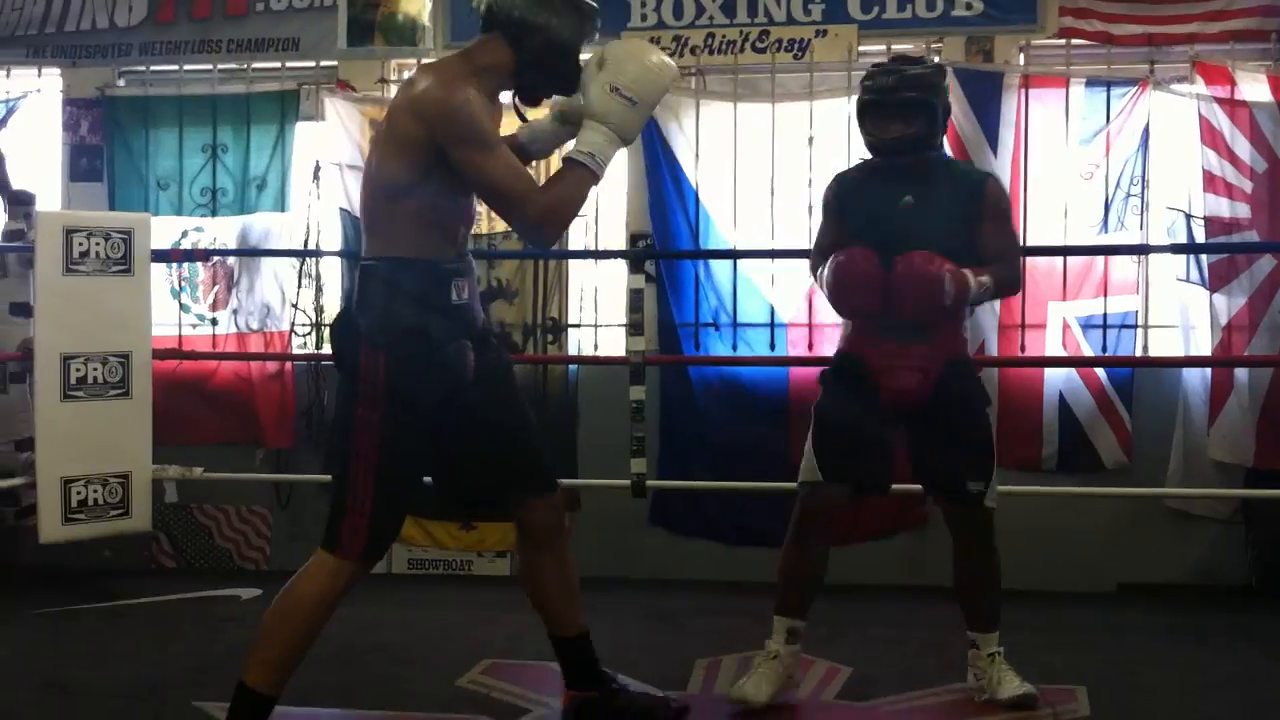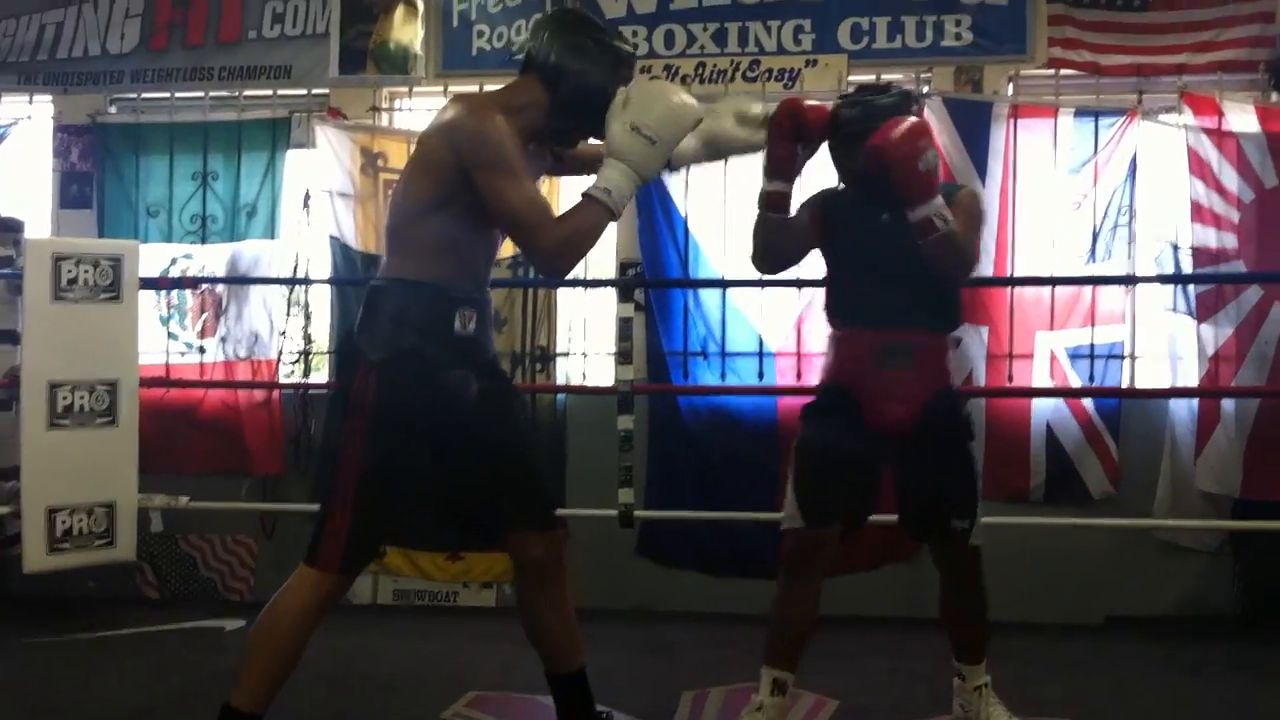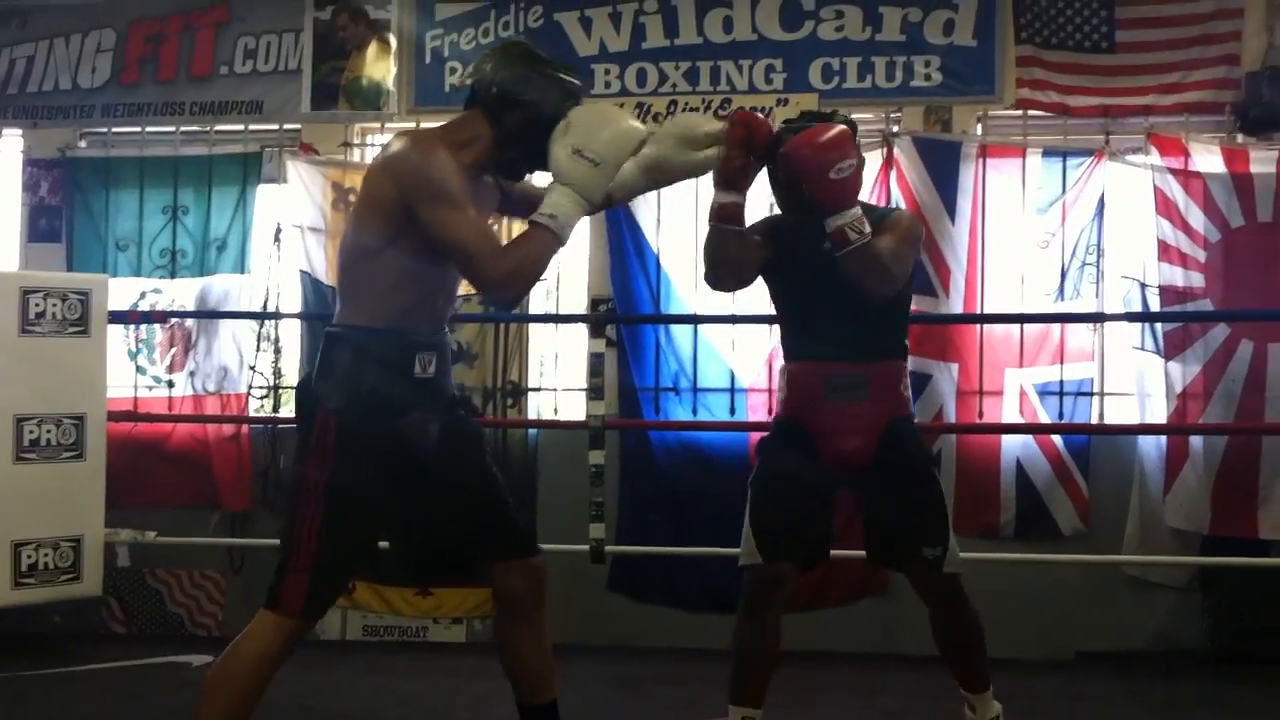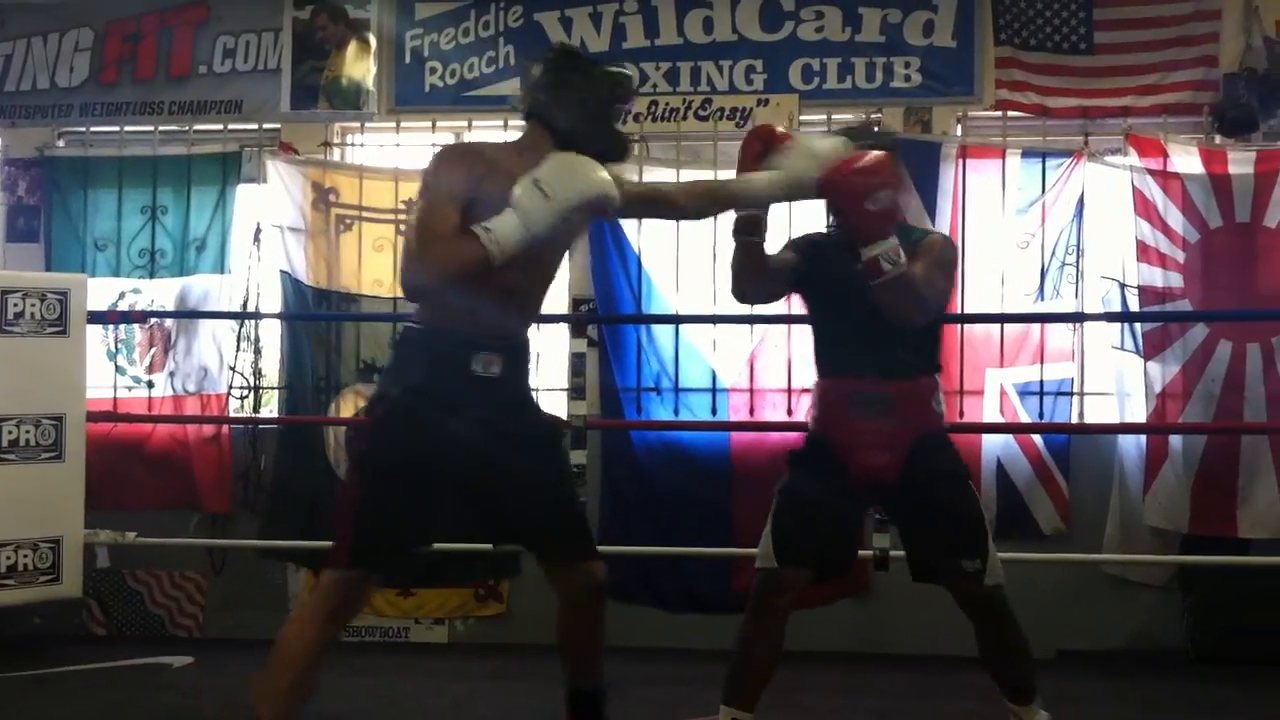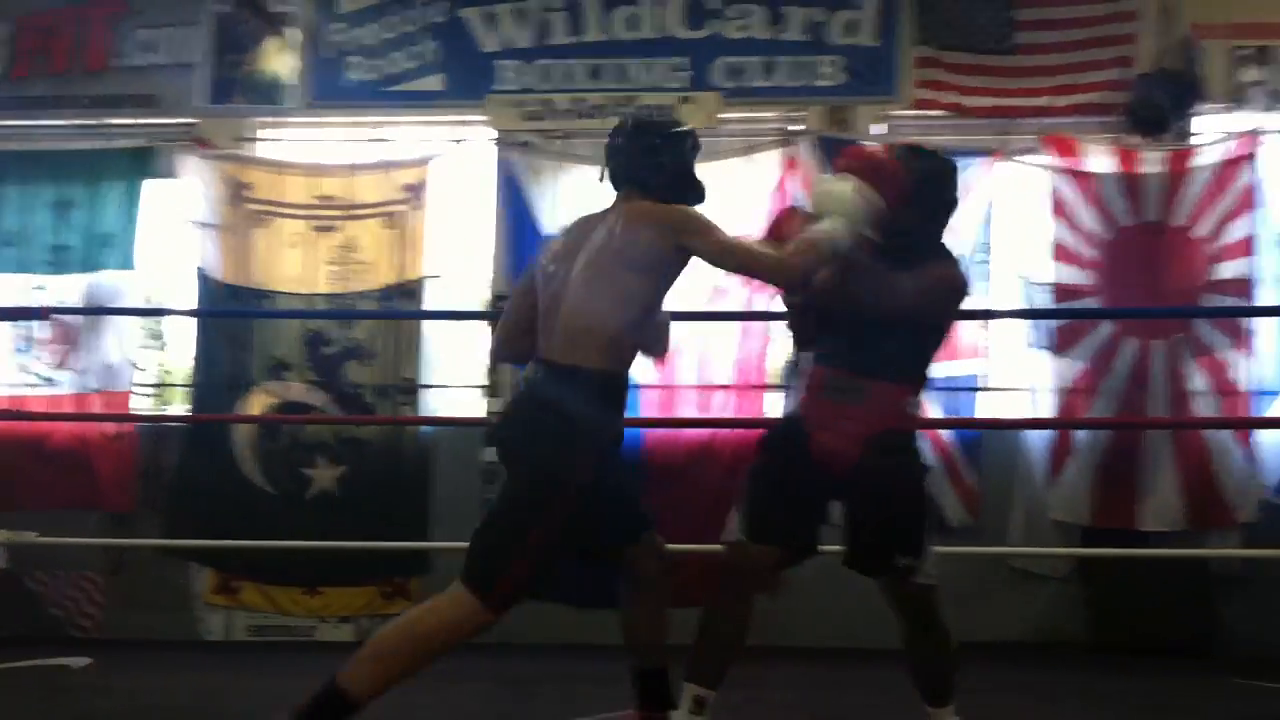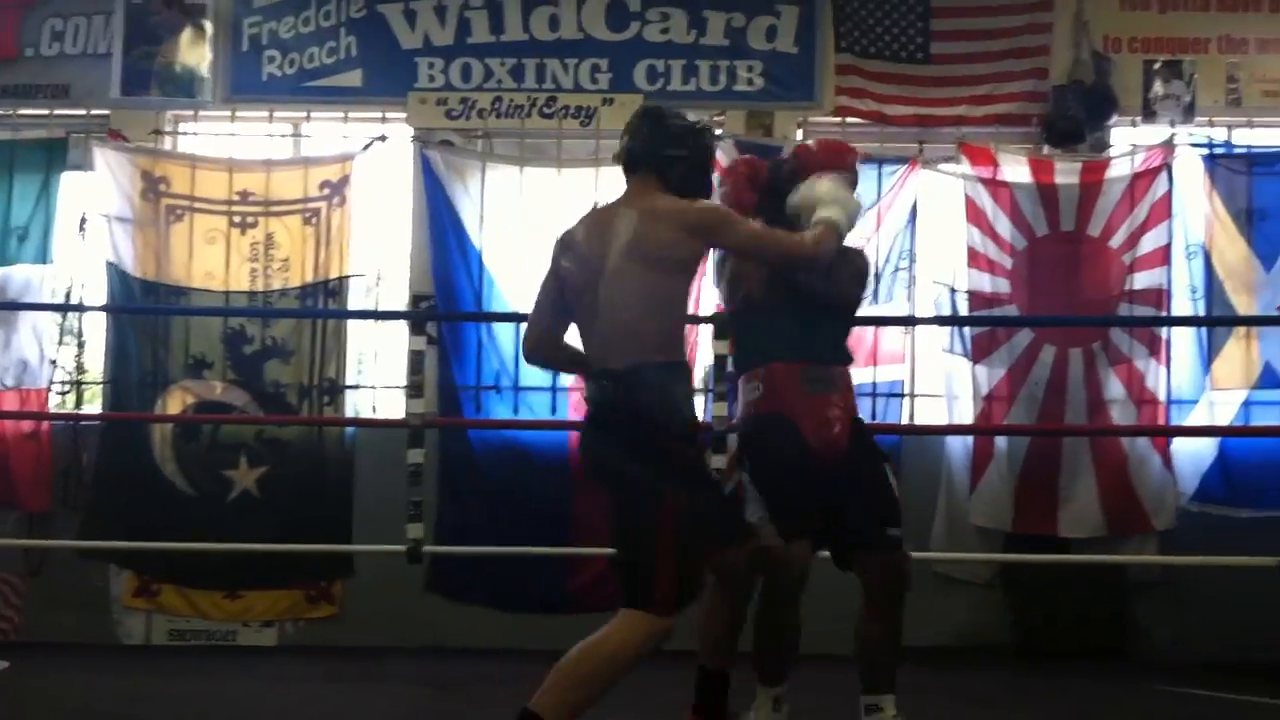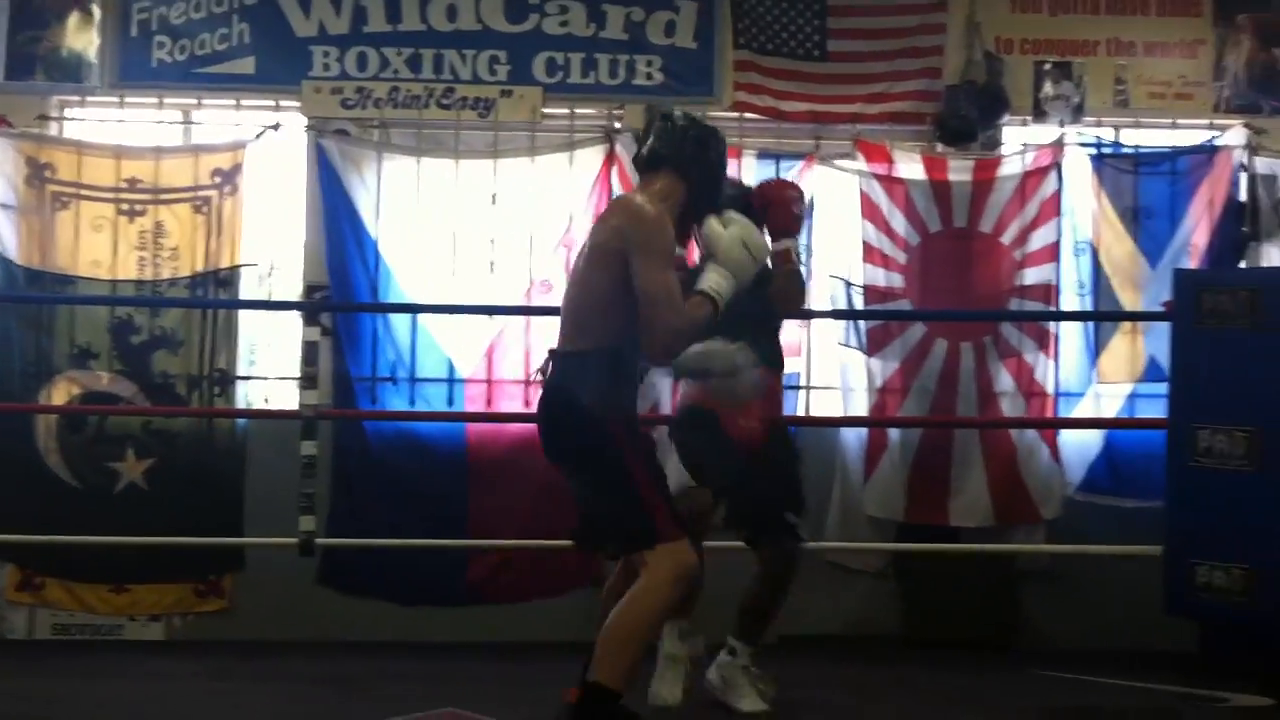
dt=0.4s
person 1, frame 1
left shoulder: (467, 95)
right shoulder: (446, 92)
right elbow: (538, 221)
left wrist: (570, 120)
right wrist: (606, 129)
left hip: (451, 325)
right hip: (399, 329)
left knee: (542, 510)
right knee: (352, 549)
person 1, frame 2
left shoulder: (522, 138)
right shoulder: (478, 123)
left elbow: (589, 159)
right elbow: (553, 252)
left wrist: (702, 141)
right wrist: (630, 163)
left hip: (462, 355)
right hip: (400, 353)
left knee: (540, 545)
right knee: (333, 564)
person 1, frame 3
left shoulder: (476, 176)
right shoulder: (421, 158)
left elbow: (544, 205)
right elbow: (503, 282)
left wrist: (651, 166)
right wrist: (573, 190)
left hip: (424, 397)
right hip: (359, 399)
left knee: (520, 573)
right knee: (294, 609)
person 1, frame 4
left shoulder: (577, 182)
right shoulder: (460, 166)
left elbow: (680, 200)
right elbow: (422, 281)
left wrist: (781, 179)
right wrist: (519, 223)
left hip: (504, 395)
right hip: (423, 386)
left knee: (582, 576)
right knee: (344, 582)
person 1, frame 5
left shoulder: (568, 239)
right shoulder: (668, 223)
left elbow: (506, 348)
right elbow: (787, 270)
right wrist: (841, 226)
left hip: (559, 421)
right hip: (563, 427)
left knee: (645, 559)
right knee: (473, 607)
person 1, frame 6
left shoulder: (577, 237)
right shoulder: (690, 217)
left elbow: (538, 347)
right elbow: (807, 253)
right wrist: (831, 211)
left hip: (615, 421)
right hip: (654, 424)
right knee: (649, 614)
person 1, frame 7
left shoulder: (623, 215)
right shoulder: (647, 220)
right elbow: (666, 336)
right wrist: (723, 276)
left hip: (587, 401)
right hip: (592, 406)
left knee: (644, 553)
right knee: (672, 561)
person 2, frame 1
left shoulder: (977, 189)
right shoulder: (848, 187)
left elbow: (1009, 276)
right elbow: (822, 261)
left wrist: (960, 284)
right wrist: (832, 275)
left hip: (943, 370)
right hip: (862, 367)
left knee: (972, 517)
right knee: (815, 504)
left ankle: (986, 659)
right ankle: (778, 652)
person 2, frame 2
left shoulder: (956, 198)
right shoulder: (832, 205)
left elbow: (957, 269)
right elbow: (768, 259)
left wrist: (922, 191)
right wrist: (779, 173)
left hip: (928, 398)
right hip: (846, 395)
left knee: (958, 549)
right knee: (807, 544)
person 2, frame 3
left shoulder: (897, 224)
right shoulder: (775, 234)
left elbow: (881, 282)
right elbow: (723, 275)
left wrist: (838, 204)
right wrist: (730, 186)
left hip: (885, 428)
right hip: (802, 429)
left knee: (940, 580)
right knee: (764, 580)
person 2, frame 4
left shoulder: (931, 247)
right shoulder: (811, 253)
left elbow: (914, 310)
right elbow: (749, 289)
left wrist: (877, 232)
right wrist: (753, 201)
left hip: (916, 445)
right hip: (833, 446)
left knee: (982, 595)
right knee: (773, 588)
person 2, frame 5
left shoulder: (942, 276)
right shoulder: (854, 253)
left elbow: (867, 299)
right elbow: (809, 328)
left hip: (882, 444)
right hip: (808, 430)
left knee: (914, 594)
right knee: (743, 568)
person 2, frame 6
left shoulder: (848, 262)
right shoulder: (746, 261)
left elbow: (833, 285)
right elbow: (740, 296)
right wrist: (744, 215)
left hip: (840, 432)
right hip: (774, 428)
left knee: (888, 572)
right knee: (786, 565)
person 2, frame 7
left shoulder: (766, 277)
left elbow: (791, 303)
left wrist: (785, 238)
left hip: (764, 428)
right hip: (703, 421)
left knee: (782, 556)
right knee: (690, 516)
left ankle: (733, 664)
right ankle: (675, 646)
